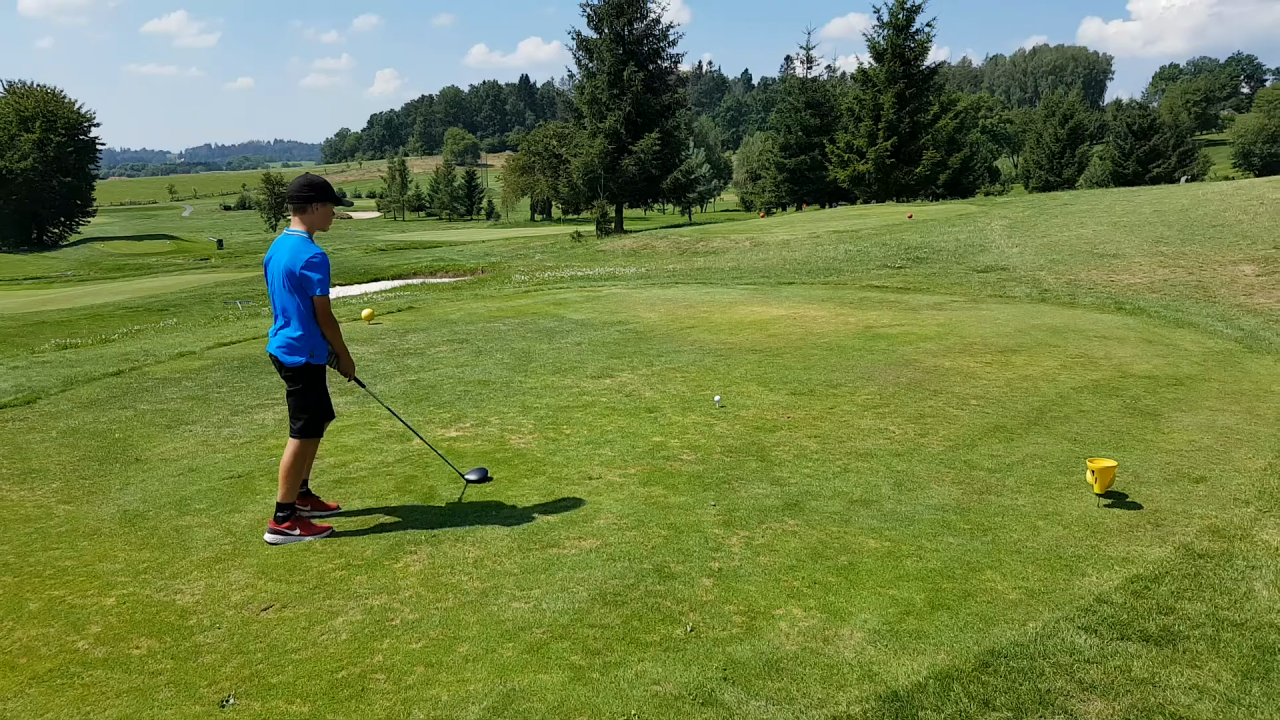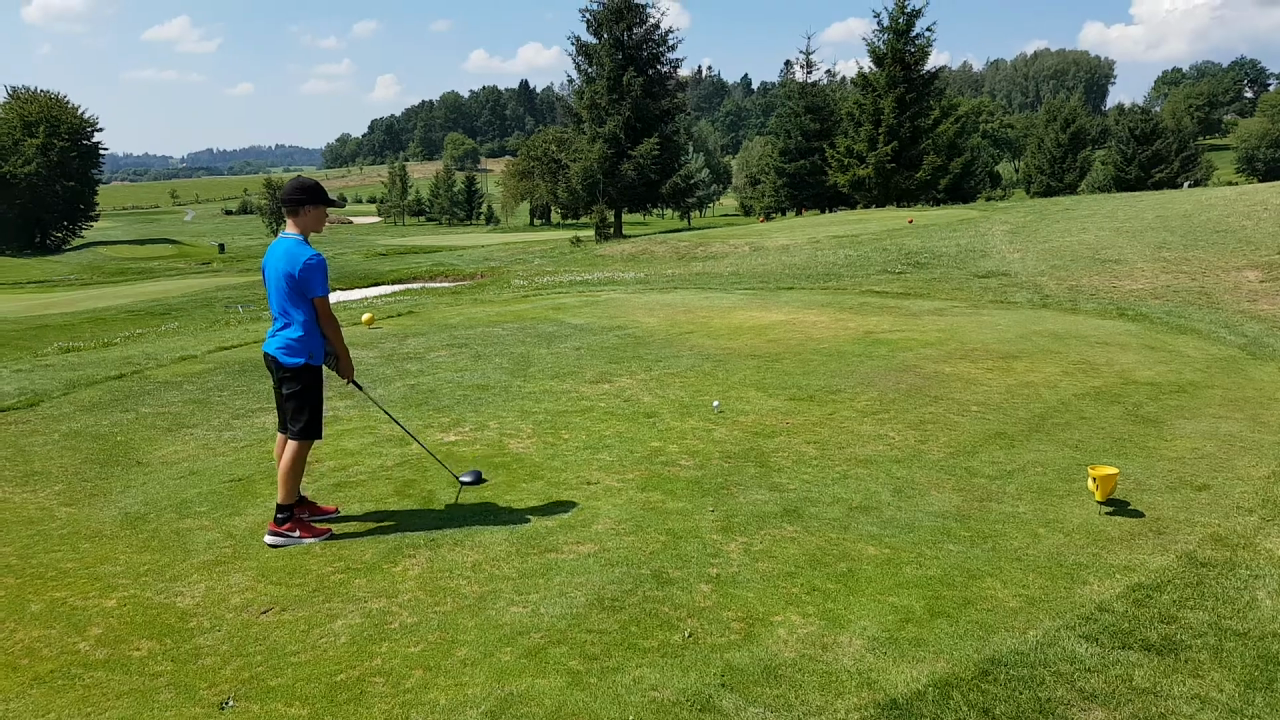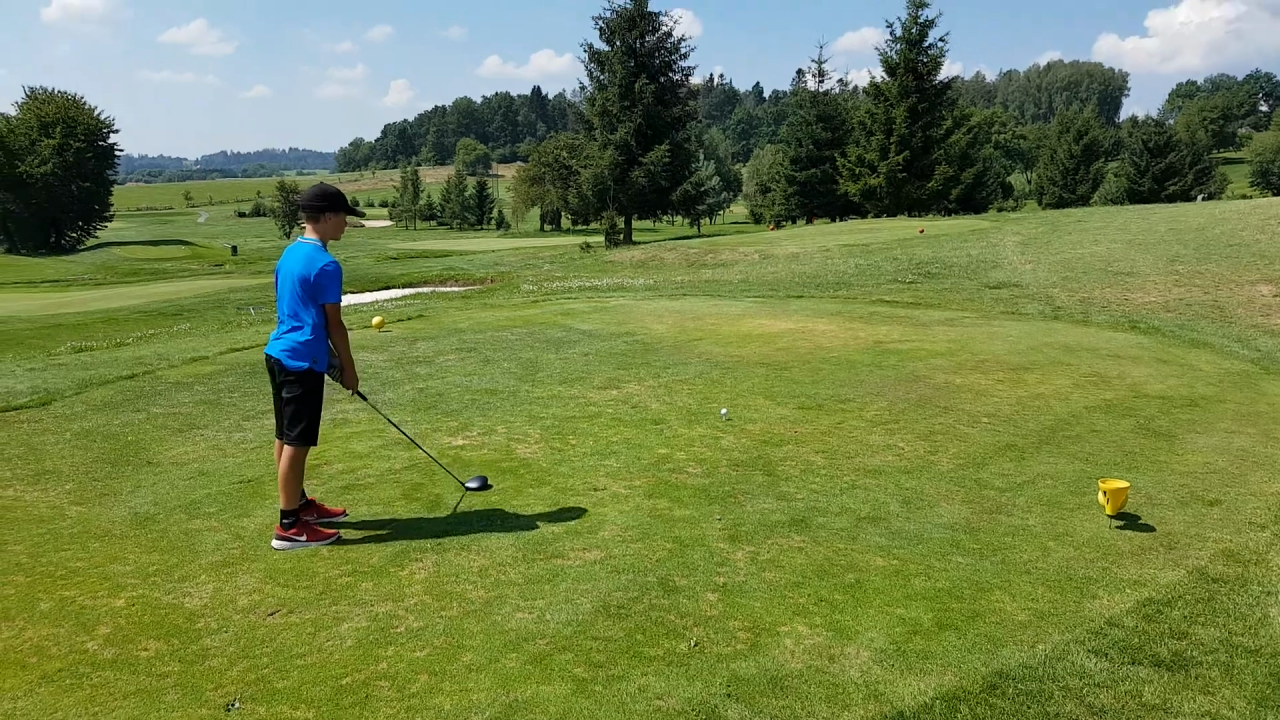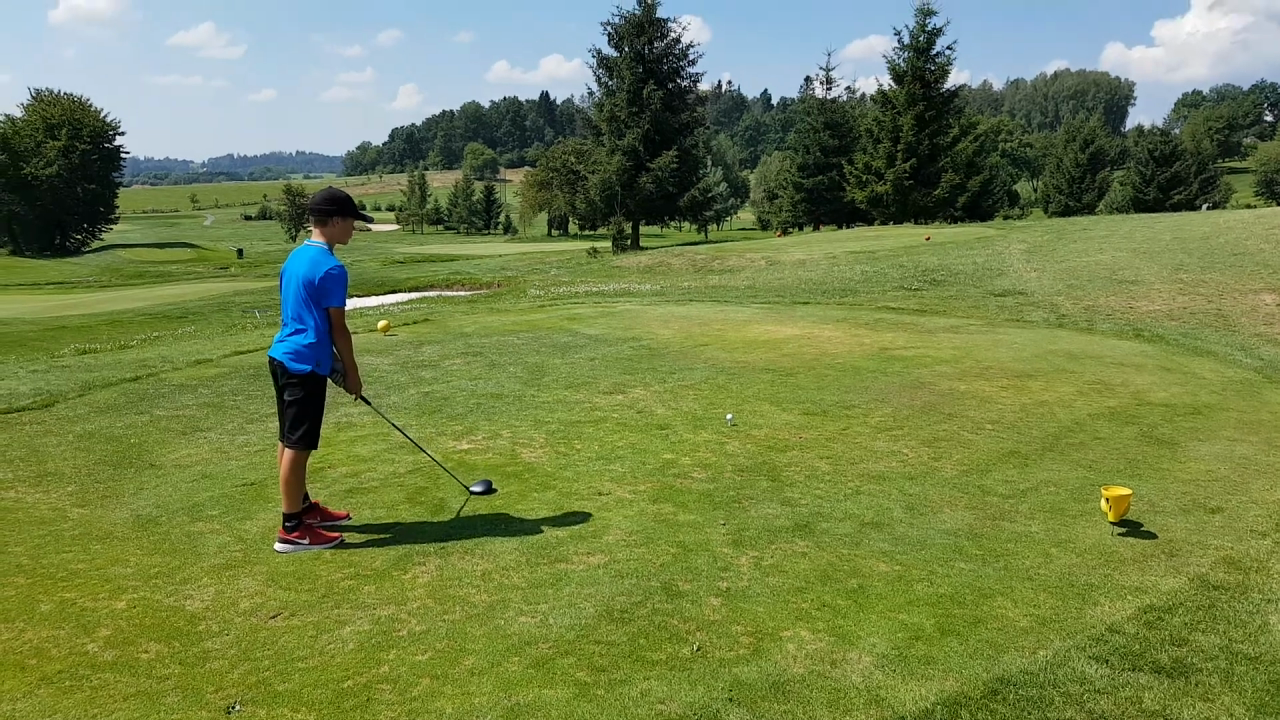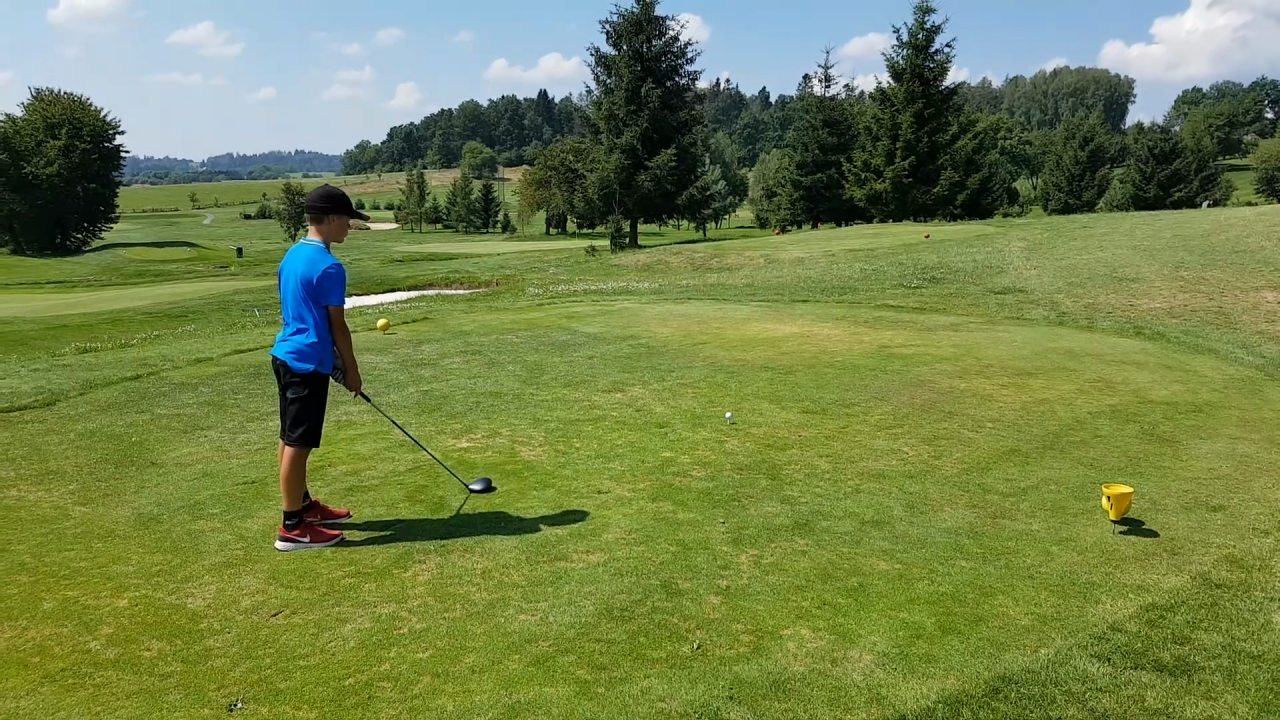
dt=0.4s
person 1, frame 1
left shoulder: (277, 247)
right shoulder: (312, 256)
right elbow: (324, 316)
left wrist: (327, 352)
right wrist: (344, 356)
left hip: (285, 346)
right hip: (303, 353)
left knee: (318, 420)
right knee: (303, 433)
left ankle: (301, 495)
right ankle: (282, 520)
person 1, frame 2
left shoulder: (274, 250)
right shoulder: (309, 258)
right elbow: (324, 316)
left wrist: (324, 349)
right wrist: (343, 356)
left hip: (279, 350)
right hip: (300, 356)
left knee: (288, 432)
right knee: (301, 437)
left ankle: (294, 502)
right ankle: (282, 522)
person 1, frame 3
left shoulder: (289, 254)
right shoulder: (325, 264)
right elbow: (333, 323)
left wrist: (328, 356)
right wrist: (348, 367)
left hip: (280, 353)
right hip: (302, 361)
left knee: (286, 437)
right knee: (297, 442)
left ankle: (300, 504)
right ankle: (289, 526)
person 1, frame 4
left shoulder: (295, 257)
right shoulder: (330, 268)
right elbow: (337, 328)
left wrist: (333, 361)
right wrist: (351, 371)
left hip: (283, 356)
right hip: (305, 364)
left knee: (290, 441)
right knee: (297, 446)
left ankle: (303, 507)
right ankle: (291, 529)
person 1, frame 5
left shoulder: (292, 255)
right shoulder: (328, 266)
right elbow: (337, 325)
left wrist: (333, 358)
right wrist: (351, 369)
left hip: (286, 354)
right hip: (307, 362)
left knee: (290, 438)
right knee: (298, 444)
left ankle: (304, 505)
right ankle: (292, 527)
